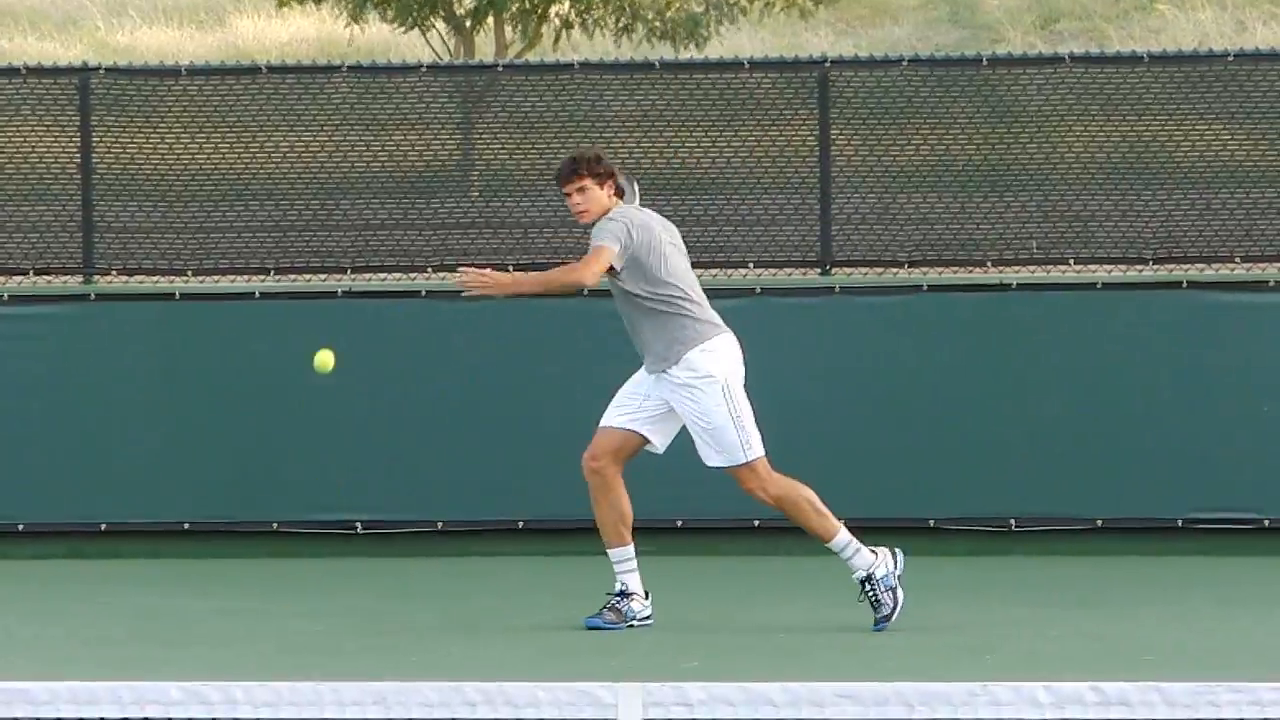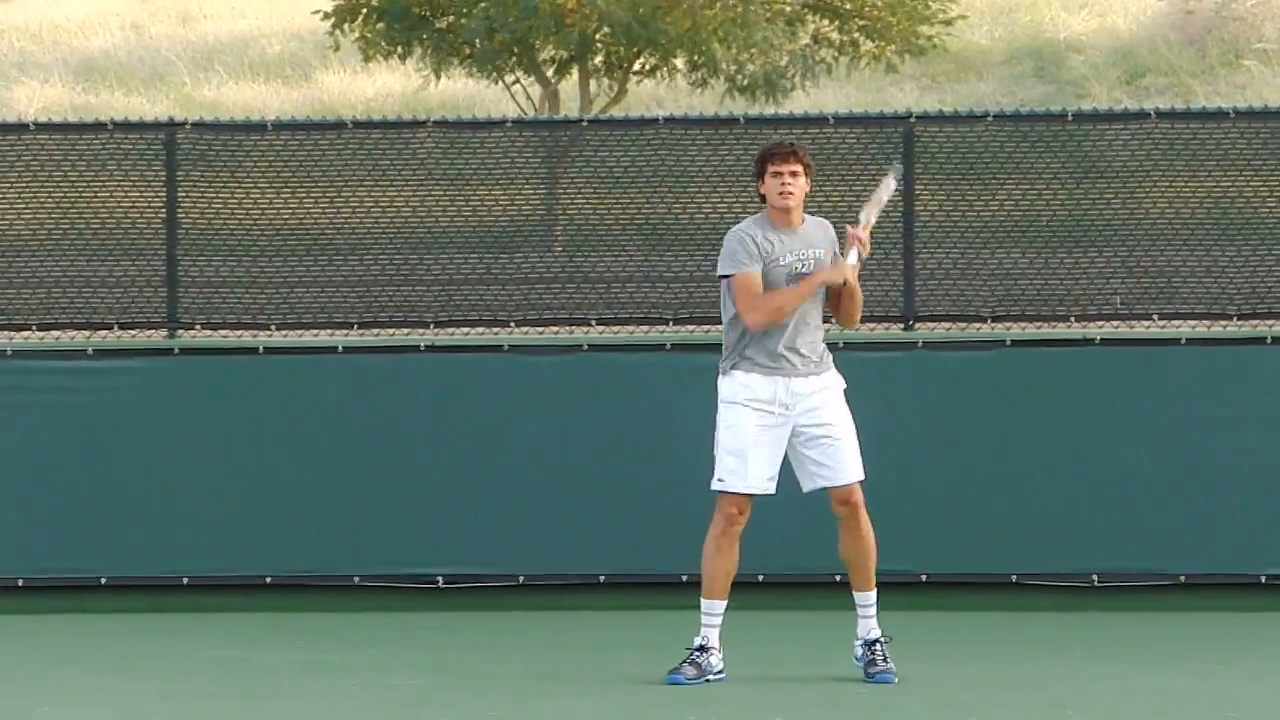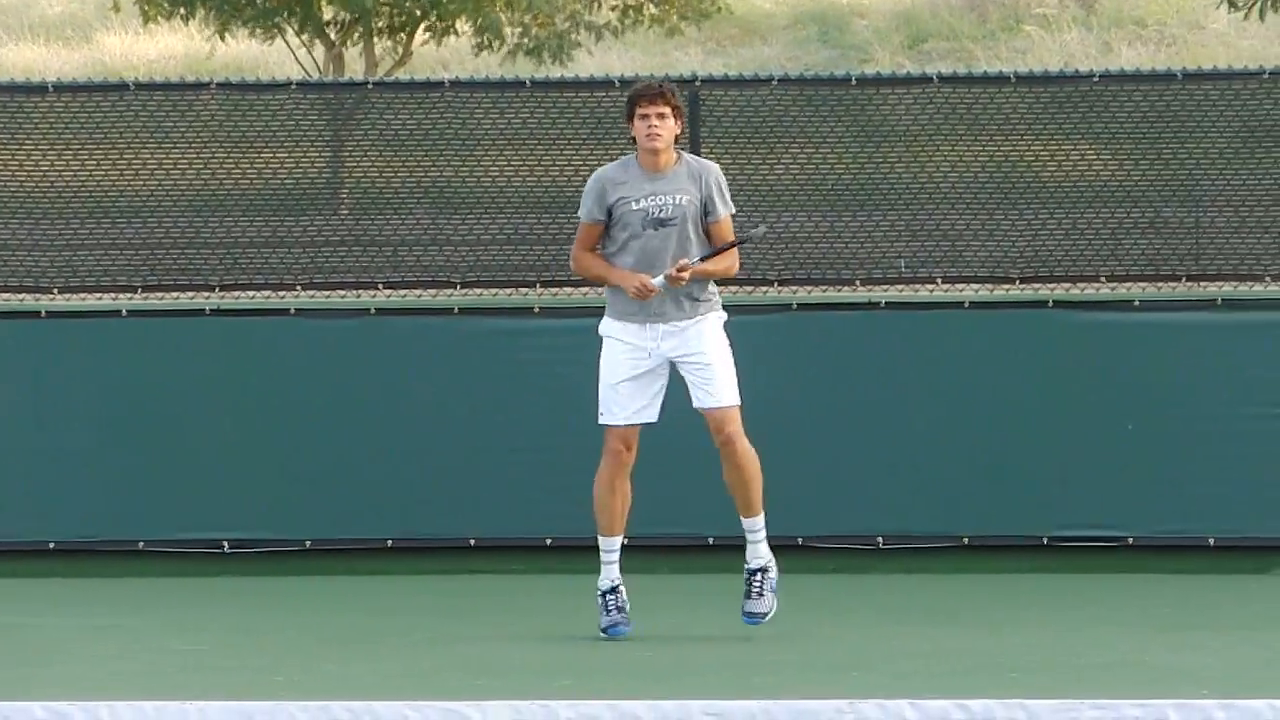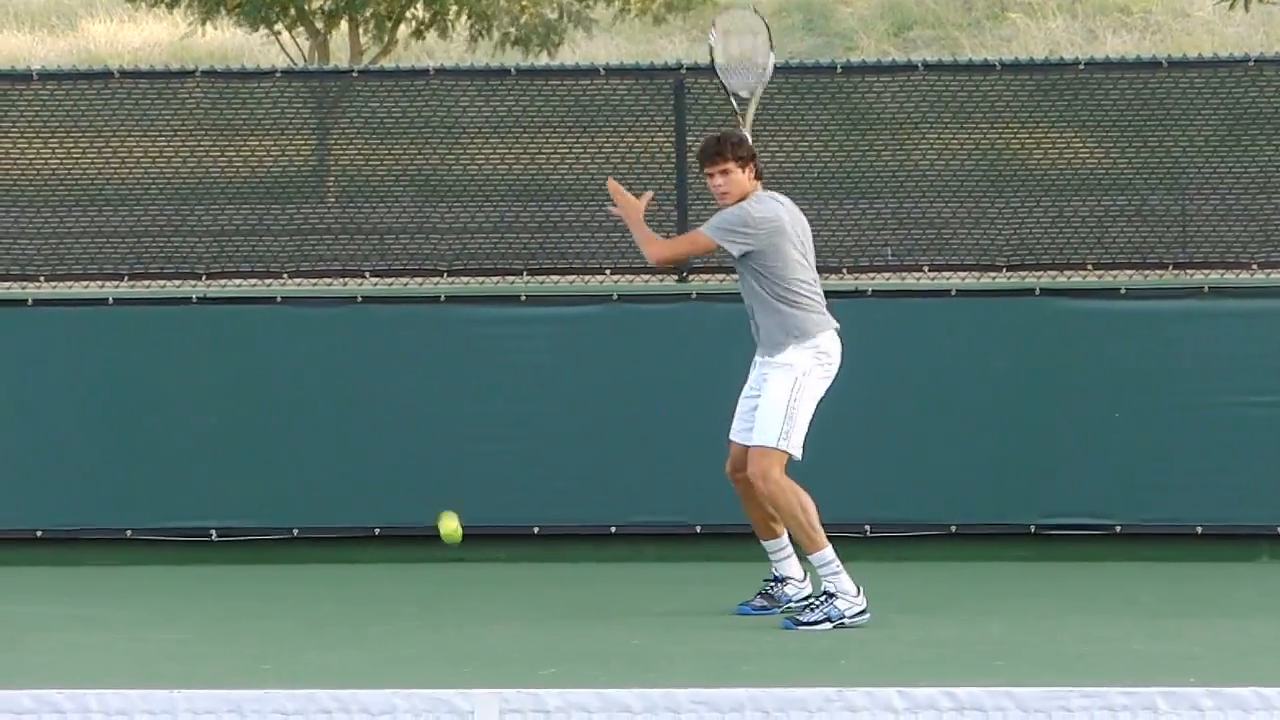
dt=1s
person 1, frame 1
left shoulder: (612, 224)
right shoulder: (650, 223)
left elbow: (585, 273)
left wrist: (501, 283)
left hip: (702, 364)
right hip: (661, 370)
left knee: (760, 483)
right knee: (597, 462)
left ankle: (869, 564)
right ankle: (629, 596)
person 1, frame 2
left shoulder: (823, 232)
right shoulder: (743, 239)
left elbow: (848, 310)
right elbow: (753, 316)
left wrist: (850, 271)
right wrist: (818, 278)
left hip: (818, 387)
right hip: (753, 389)
left knee: (851, 505)
right knee: (730, 514)
left ankle: (869, 637)
right ankle: (708, 647)
person 1, frame 3
left shoulder: (704, 175)
right shoulder: (605, 182)
left elbow: (729, 262)
right elbow: (581, 255)
left wrist: (691, 270)
right wrist: (619, 278)
left hip: (695, 323)
right hip: (629, 329)
left knee: (727, 433)
right knee: (617, 452)
left ankle: (759, 559)
right ankle: (610, 583)
person 1, frame 4
left shoulder: (745, 215)
right shoulder: (775, 205)
left elbow: (660, 251)
left wrist: (633, 214)
left hip: (802, 354)
right hip: (778, 356)
left knee: (764, 472)
right knee: (739, 468)
left ankle: (844, 594)
right ankle: (789, 577)
